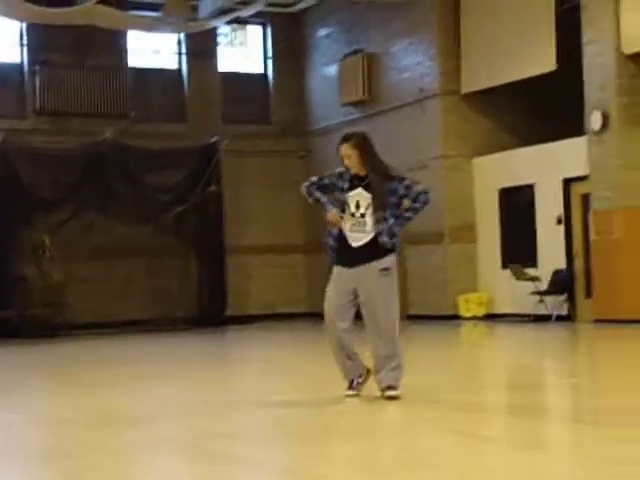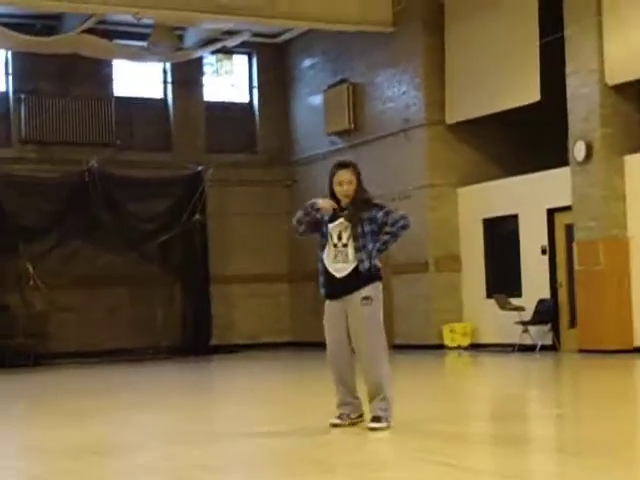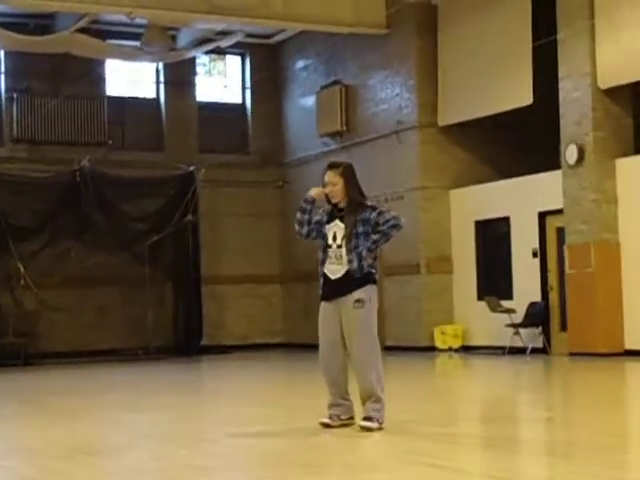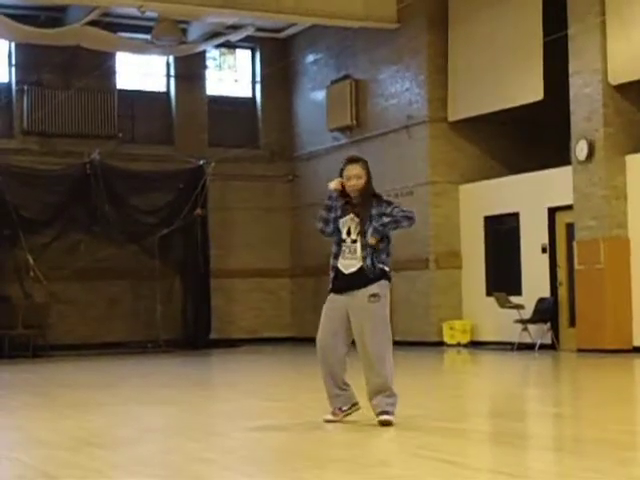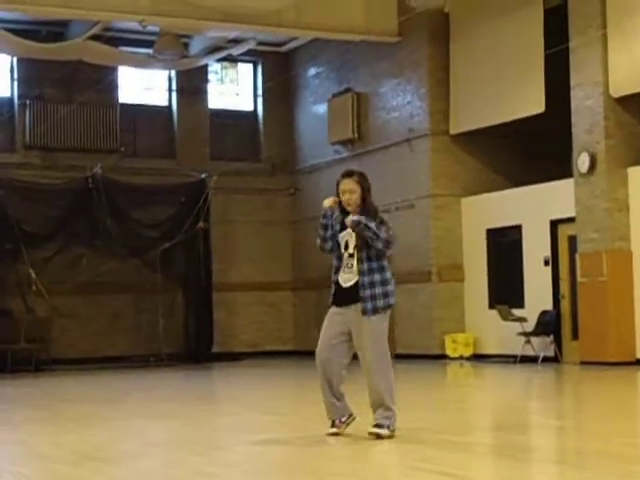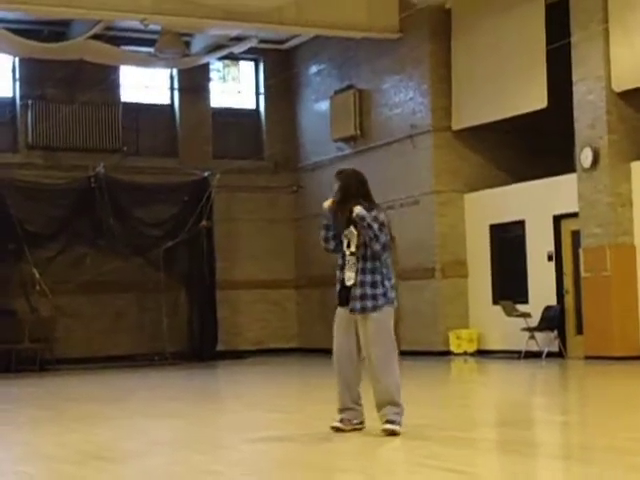
dt=0.4s
person 1, frame 1
left shoulder: (388, 181)
right shoulder: (340, 178)
left elbow: (421, 196)
right elbow: (309, 187)
left wrist: (397, 223)
right wrist: (328, 207)
left hip: (378, 259)
right hip: (345, 262)
left knee: (382, 321)
right knee: (334, 319)
left ankle: (389, 379)
right ankle: (356, 372)
person 1, frame 2
left shoulder: (370, 210)
right shoulder: (327, 213)
left elbow: (401, 222)
right elbow: (299, 226)
left wrist: (377, 249)
right wrist: (315, 206)
left hip: (363, 288)
right hip: (334, 291)
left knee: (371, 351)
right knee: (337, 354)
left ankle: (381, 410)
right ankle: (350, 409)
person 1, frame 3
left shoulder: (365, 211)
right shoulder: (326, 215)
left elbow: (394, 222)
right elbow: (303, 230)
left wrist: (369, 249)
right wrist: (309, 200)
left hip: (358, 288)
right hip: (330, 292)
left knee: (364, 352)
right knee: (329, 354)
left ankle: (374, 411)
right ankle: (341, 410)
person 1, frame 4
left shoulder: (377, 205)
right shoulder: (339, 208)
left elbow: (408, 217)
right elbow: (325, 228)
left wrist: (378, 230)
right wrist: (331, 194)
left hip: (370, 285)
right hip: (340, 287)
left knee: (374, 348)
right knee: (327, 344)
left ankle: (385, 404)
right ankle: (342, 400)
person 1, frame 5
left shoulder: (372, 219)
right shoulder: (339, 221)
left elbow: (385, 242)
right elbow: (325, 246)
left wrist: (357, 221)
right wrist: (327, 213)
left hip: (369, 300)
right hip: (340, 301)
left knee: (375, 361)
right knee: (325, 356)
left ankle: (385, 419)
right ankle: (339, 413)
person 1, frame 6
left shoulder: (373, 215)
right shoulder: (345, 219)
left elbow: (381, 246)
right elbow: (330, 245)
left wrist: (362, 217)
right wrist: (328, 214)
left hip: (374, 297)
right hip: (347, 297)
left knee: (381, 357)
right knee: (344, 357)
left ankle: (392, 414)
right ankle: (351, 414)
